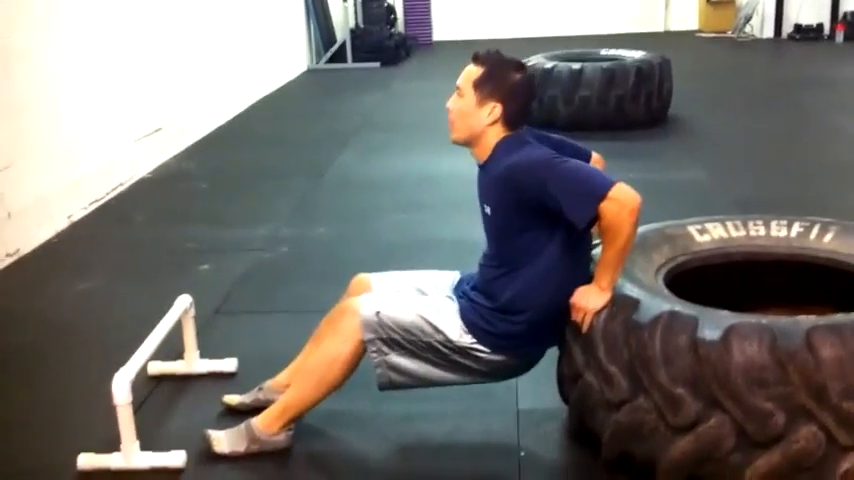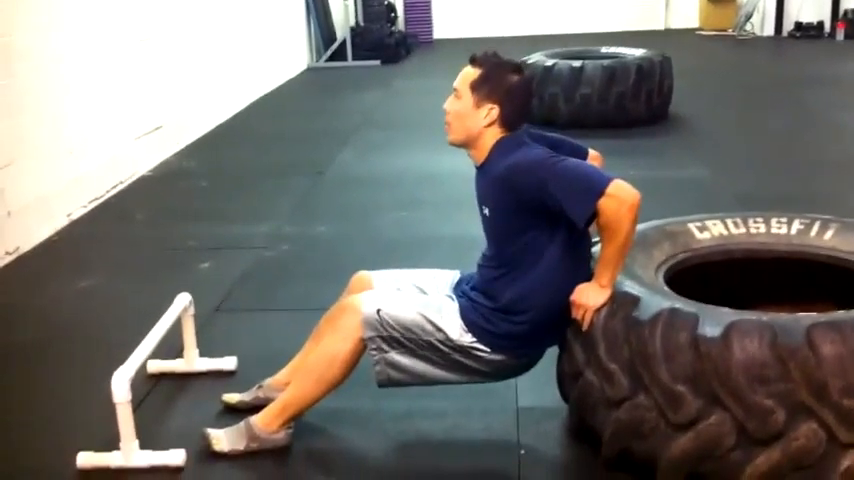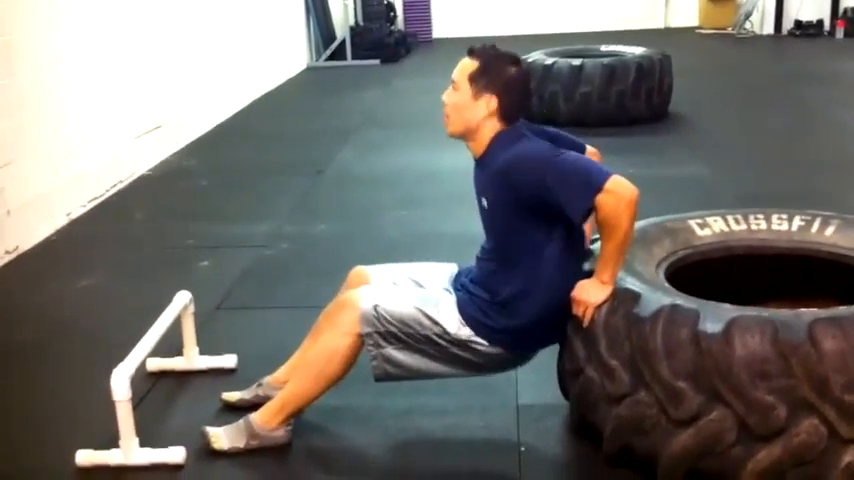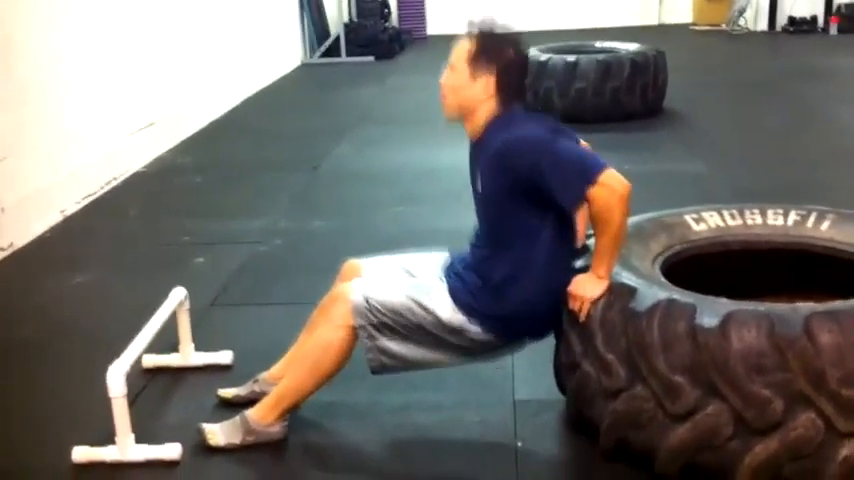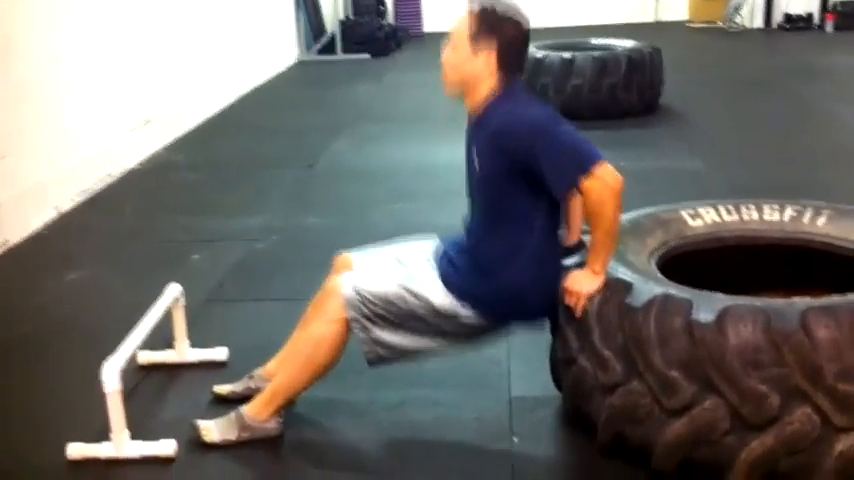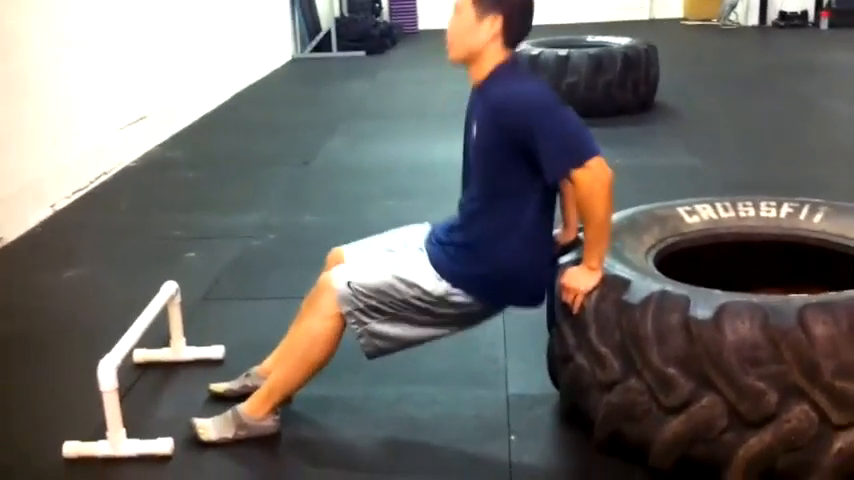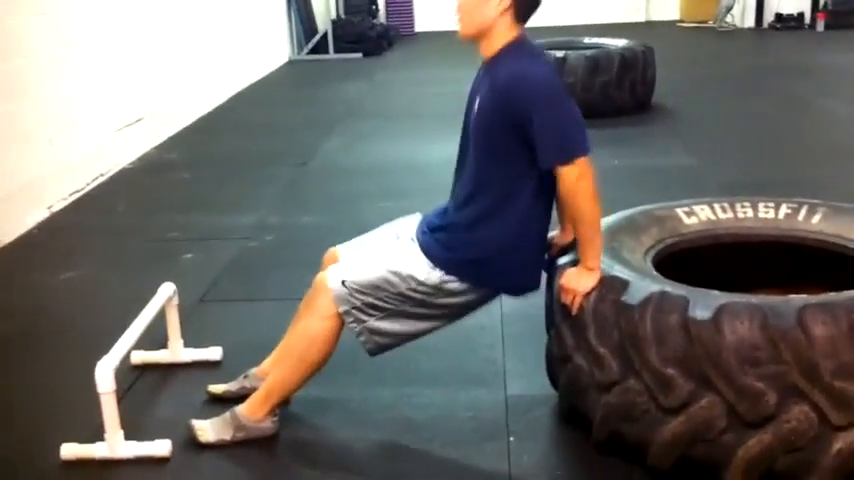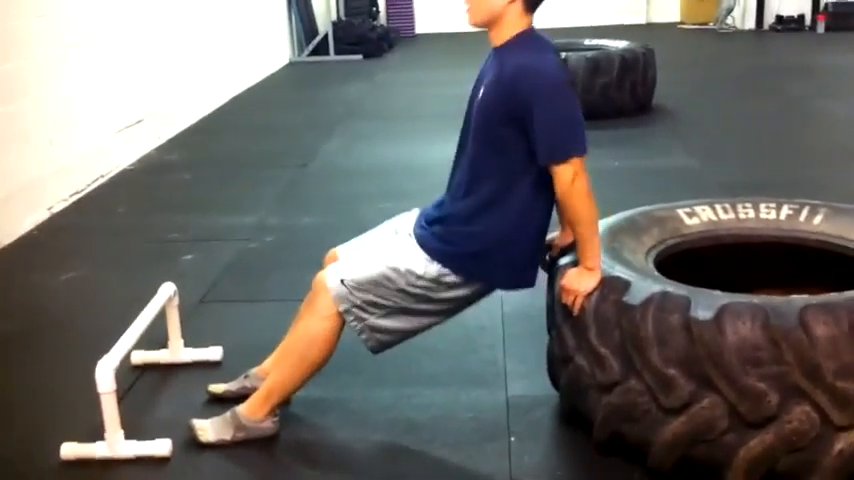
dt=0.1s
person 1, frame 1
left shoulder: (524, 167)
right shoulder: (515, 151)
left elbow: (625, 203)
right elbow: (593, 162)
left wrist: (600, 286)
right wrist: (569, 257)
left hip: (498, 330)
right hip: (483, 295)
left knee: (358, 314)
right knee: (362, 287)
left ankle: (267, 428)
right ankle: (280, 389)
person 1, frame 2
left shoulder: (521, 168)
right shoulder: (512, 151)
left elbow: (624, 200)
right elbow: (592, 160)
left wrist: (601, 284)
right wrist: (569, 256)
left hip: (498, 330)
right hip: (482, 294)
left knee: (358, 312)
right knee: (362, 285)
left ankle: (267, 425)
right ankle: (279, 387)
person 1, frame 3
left shoulder: (521, 161)
right shoulder: (509, 145)
left elbow: (620, 196)
right elbow: (588, 157)
left wrist: (601, 280)
right wrist: (573, 253)
left hip: (497, 322)
right hip: (483, 288)
left knee: (355, 309)
right knee: (360, 281)
left ankle: (266, 425)
right ankle: (278, 386)
person 1, frame 4
left shoulder: (516, 145)
right shoulder: (504, 130)
left elbow: (613, 189)
right elbow: (578, 155)
left wrist: (598, 275)
right wrist: (567, 242)
left hip: (489, 308)
right hip: (476, 275)
left knee: (348, 301)
right knee: (353, 273)
left ankle: (263, 418)
right ankle: (275, 381)
person 1, frame 5
left shoulder: (516, 122)
right shoulder: (498, 110)
left elbow: (604, 181)
right elbow: (569, 166)
left wrist: (593, 270)
right wrist: (567, 237)
left hip: (484, 289)
right hip: (466, 260)
left knee: (341, 295)
right knee: (345, 267)
left ankle: (259, 415)
right ankle: (272, 376)
person 1, frame 6
left shoulder: (517, 99)
right shoulder: (495, 89)
left elbow: (594, 173)
right elbow: (566, 155)
left wrist: (590, 266)
right wrist: (567, 232)
left hip: (475, 275)
right hip: (458, 246)
left knee: (335, 290)
right knee: (339, 261)
left ankle: (256, 412)
right ankle: (268, 374)
person 1, frame 7
left shoulder: (528, 77)
right shoulder: (504, 65)
left elbow: (575, 170)
right elbow: (557, 158)
left wrist: (588, 265)
right wrist: (567, 233)
left hip: (468, 259)
right hip: (448, 230)
left knee: (331, 291)
right knee: (335, 263)
left ankle: (254, 414)
right ankle: (267, 374)
person 1, frame 8
left shoulder: (533, 70)
right shoulder: (509, 57)
left elbow: (569, 171)
right elbow: (558, 155)
left wrist: (588, 266)
right wrist: (568, 234)
left hip: (465, 253)
right hip: (446, 225)
left knee: (332, 290)
right knee: (336, 264)
left ankle: (255, 413)
right ankle: (268, 374)
